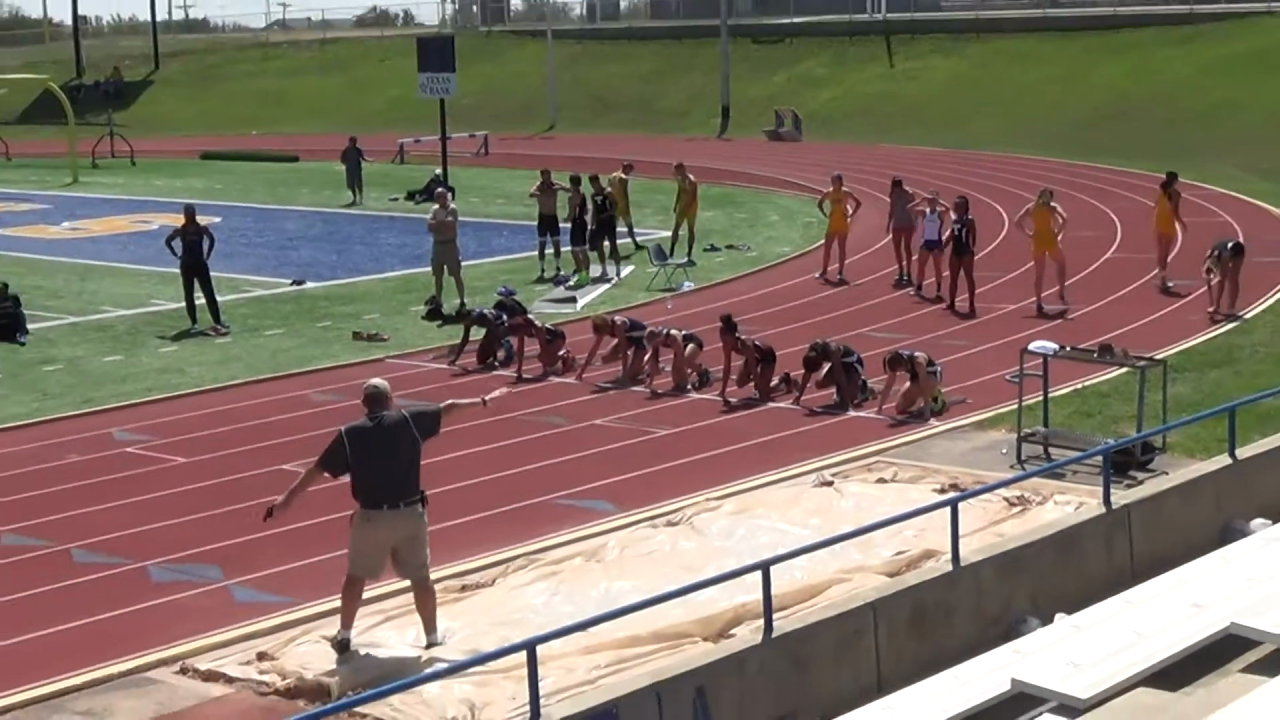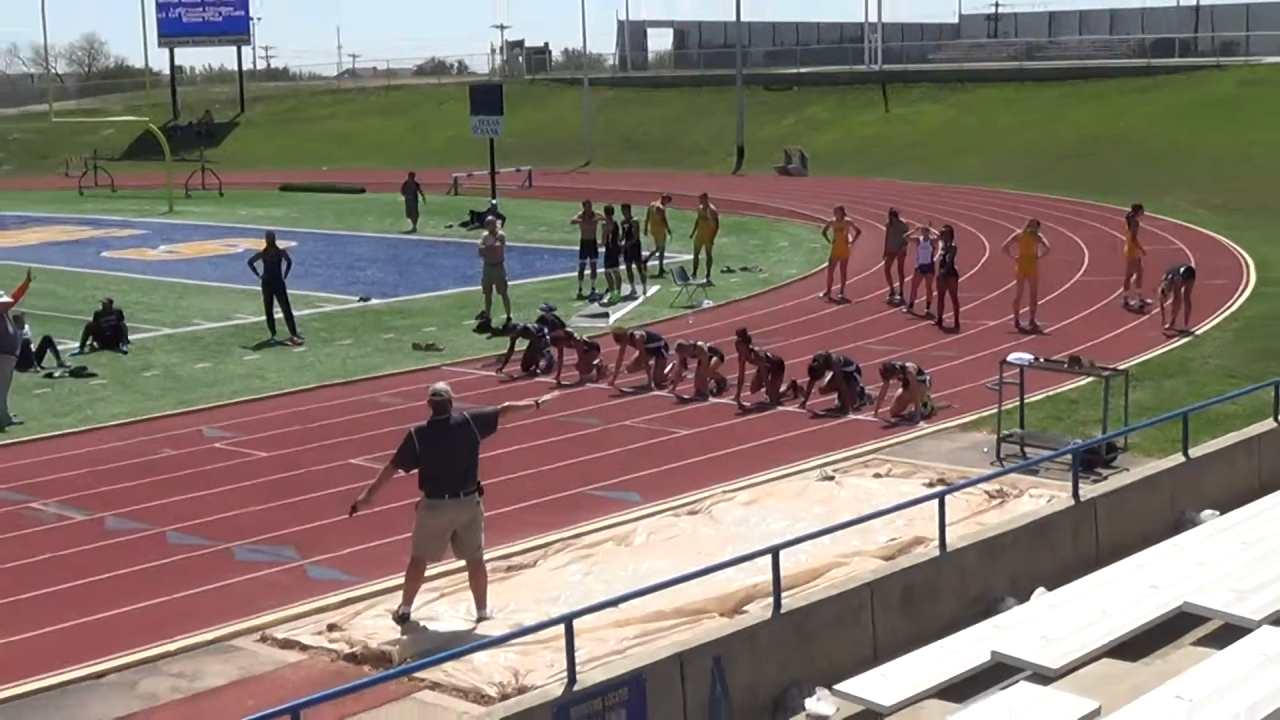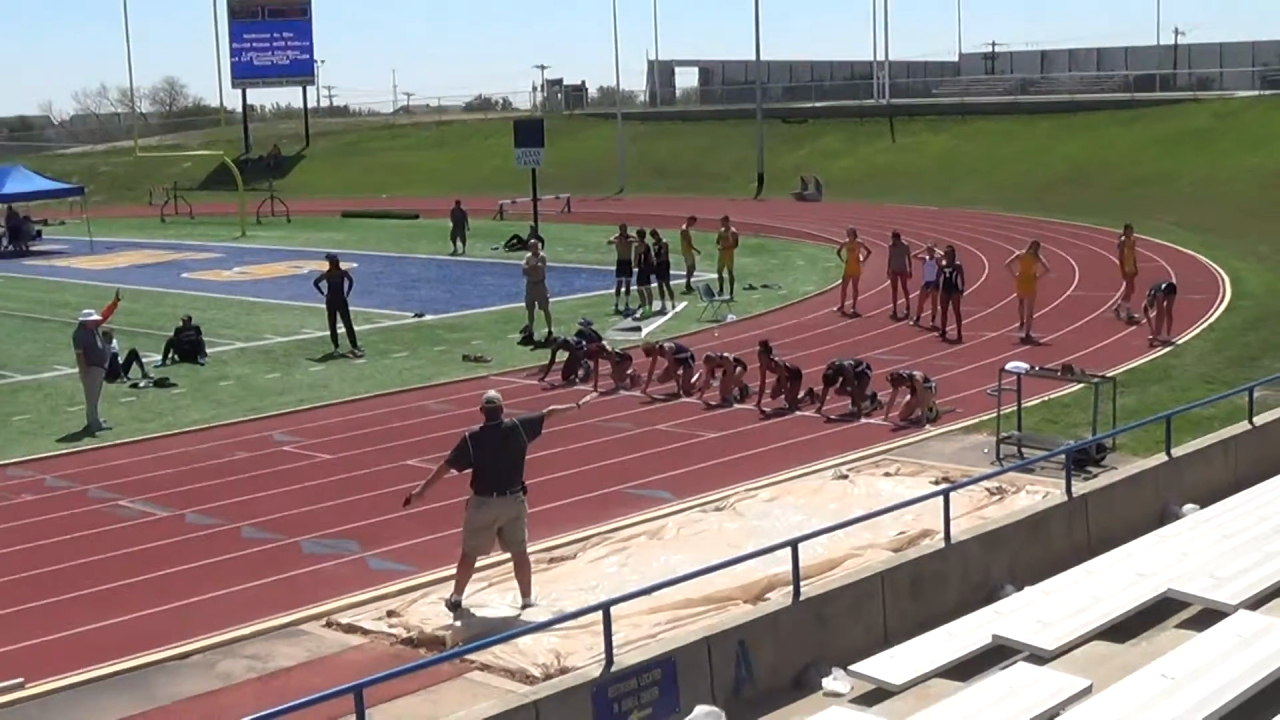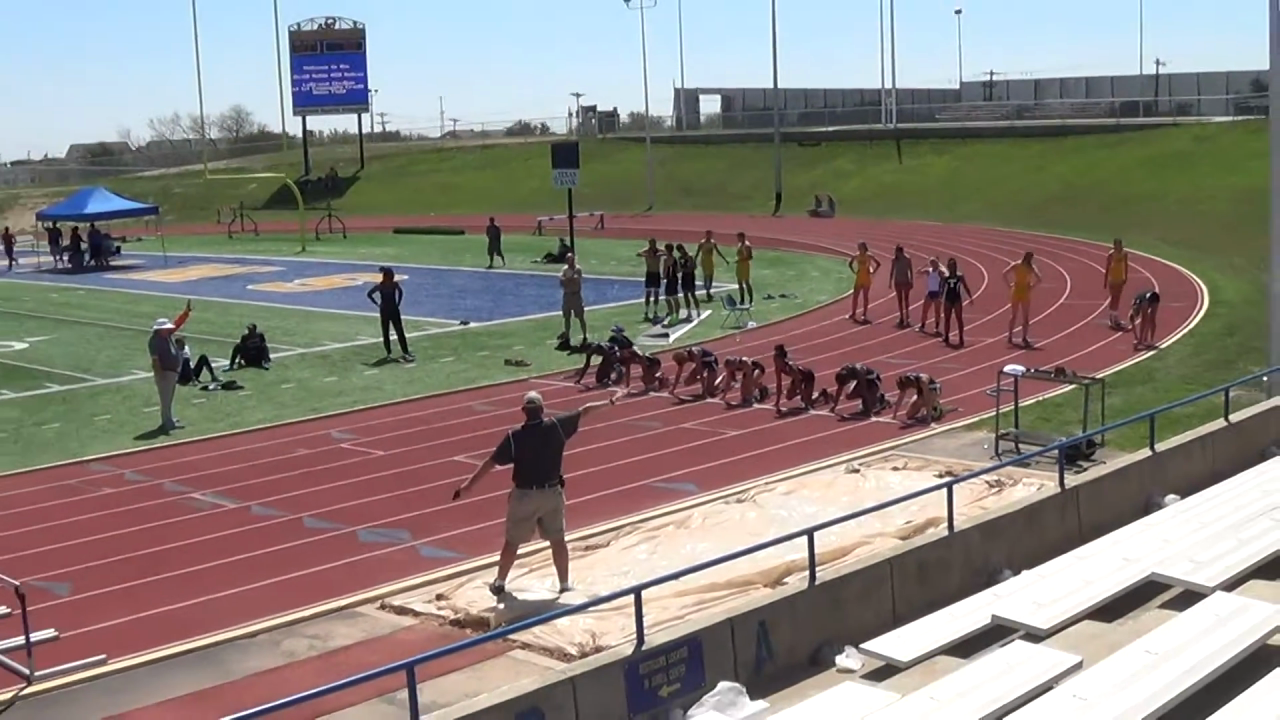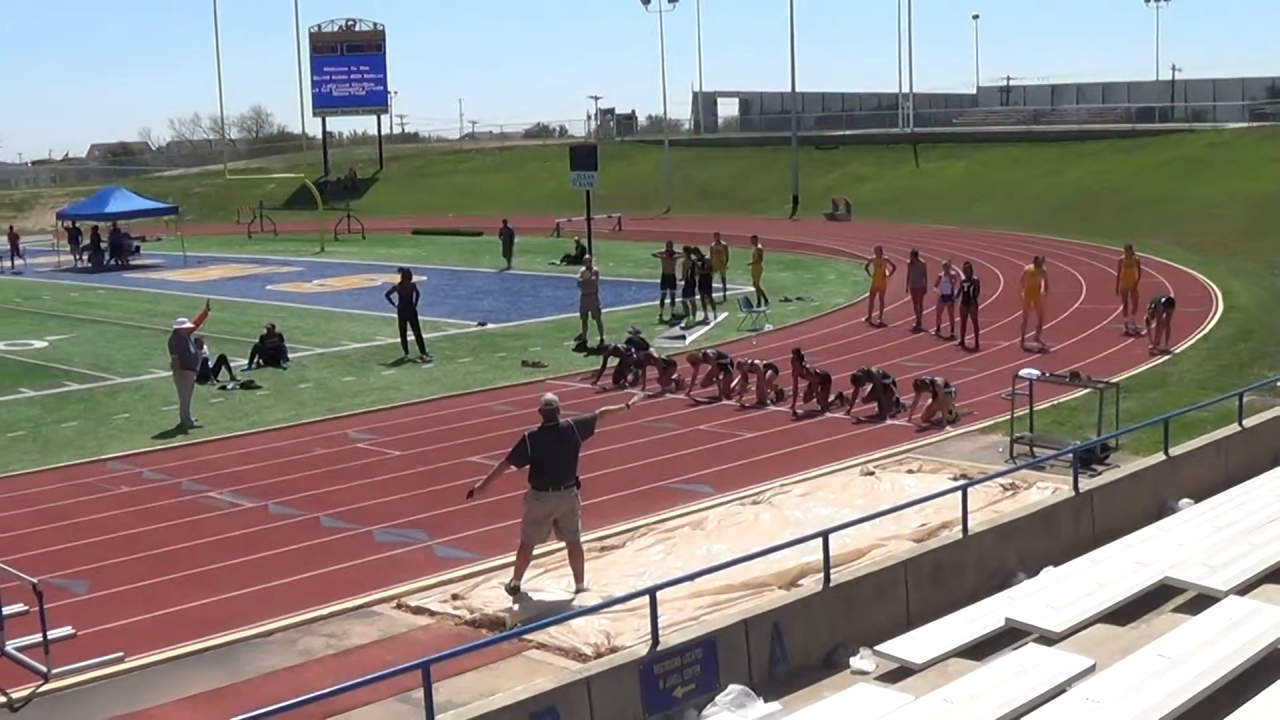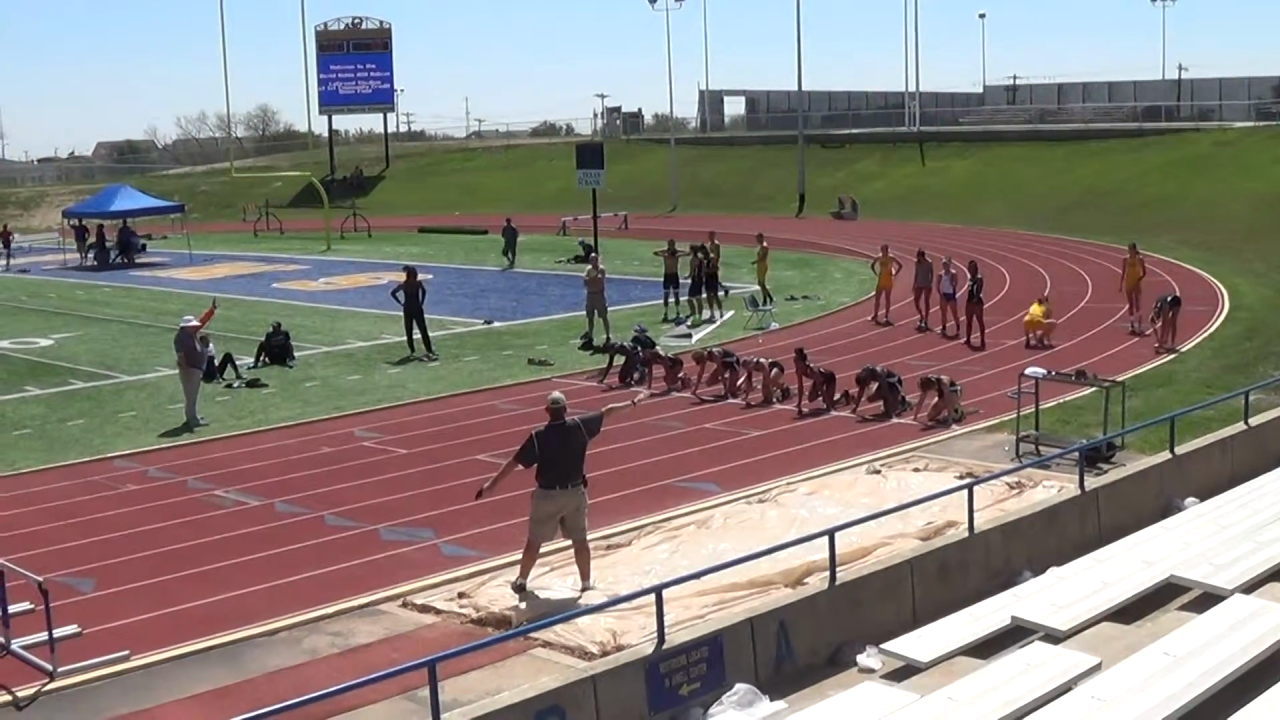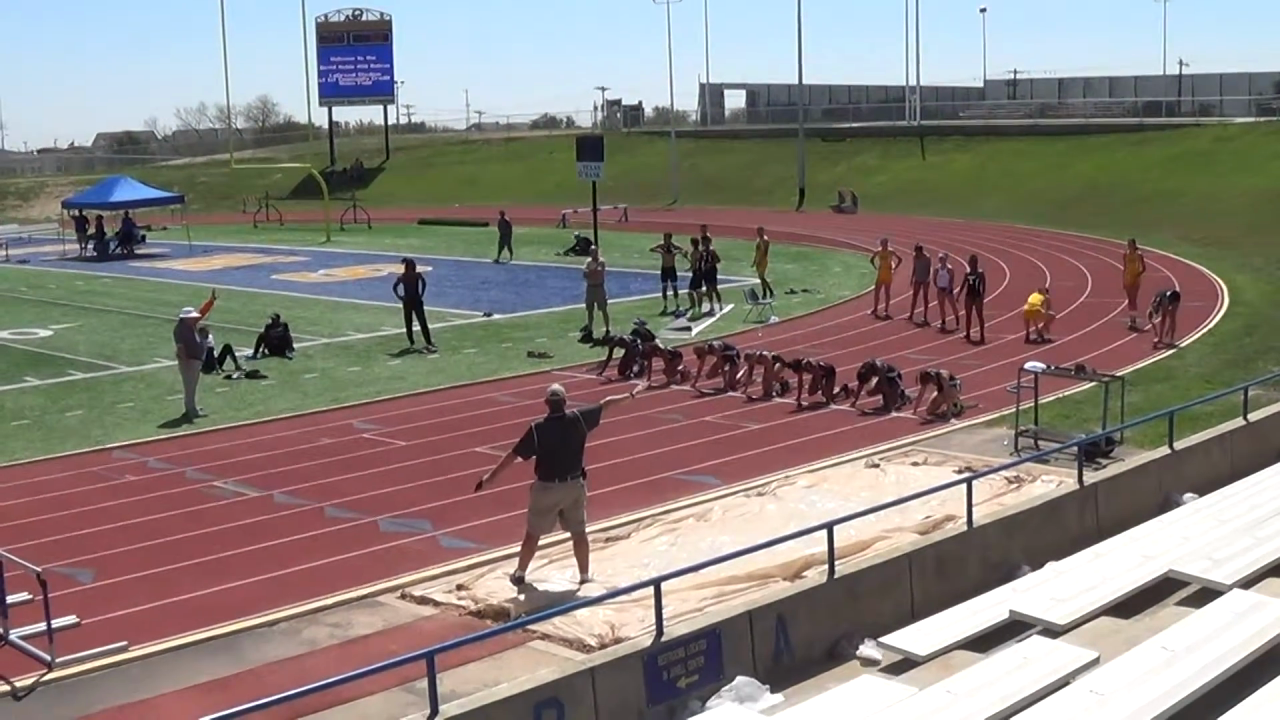
dt=0.4s
person 1, frame 1
left shoulder: (349, 434)
right shoulder: (408, 421)
left elbow: (317, 470)
right elbow: (449, 408)
left wrist: (287, 498)
right wrist: (484, 401)
left hip: (371, 517)
right hip: (410, 513)
left knee: (355, 577)
right knee: (421, 578)
left ankle: (344, 636)
right ankle: (432, 637)
person 1, frame 2
left shoulder: (418, 435)
right shoulder: (470, 422)
left elbow: (393, 467)
right elbow: (505, 410)
left wrist: (368, 495)
right wrist: (538, 403)
left hip: (434, 506)
right hip: (468, 502)
left knee: (419, 560)
right knee: (475, 560)
left ankle: (404, 610)
right ankle: (482, 612)
person 1, frame 3
left shoulder: (472, 438)
right shoulder: (518, 427)
left elbow: (446, 466)
right elbow: (549, 413)
left wrist: (421, 489)
right wrist: (577, 405)
left hip: (483, 503)
right hip: (513, 500)
left knee: (469, 553)
right knee: (520, 552)
left ankle: (456, 599)
right ankle: (527, 601)
person 1, frame 4
left shoulder: (514, 437)
right shoulder: (556, 426)
left elbow: (491, 462)
right elbow: (584, 411)
left wrist: (469, 484)
left hip: (524, 495)
right hip: (552, 493)
left knee: (512, 542)
right knee: (558, 540)
left ankle: (499, 583)
right ankle: (564, 585)
person 1, frame 5
left shoulder: (530, 438)
right shoulder: (572, 428)
left elbow: (506, 463)
right elbow: (601, 414)
left wrist: (483, 484)
left hip: (540, 497)
right hip: (568, 494)
left knee: (527, 543)
right knee: (574, 542)
left ankle: (515, 584)
right ankle: (580, 586)
person 1, frame 6
left shoulder: (538, 437)
right shoulder: (579, 426)
left elbow: (513, 462)
right elbow: (608, 411)
left wrist: (491, 484)
left hip: (547, 495)
right hip: (575, 493)
left knee: (534, 542)
right knee: (580, 540)
left ankle: (521, 582)
right ankle: (586, 584)
person 1, frame 7
left shoulder: (537, 429)
right shoulder: (578, 418)
left elbow: (513, 455)
right elbow: (606, 404)
left wrist: (490, 476)
left hip: (546, 488)
right hip: (574, 485)
left knee: (533, 534)
right knee: (579, 532)
left ankle: (519, 574)
